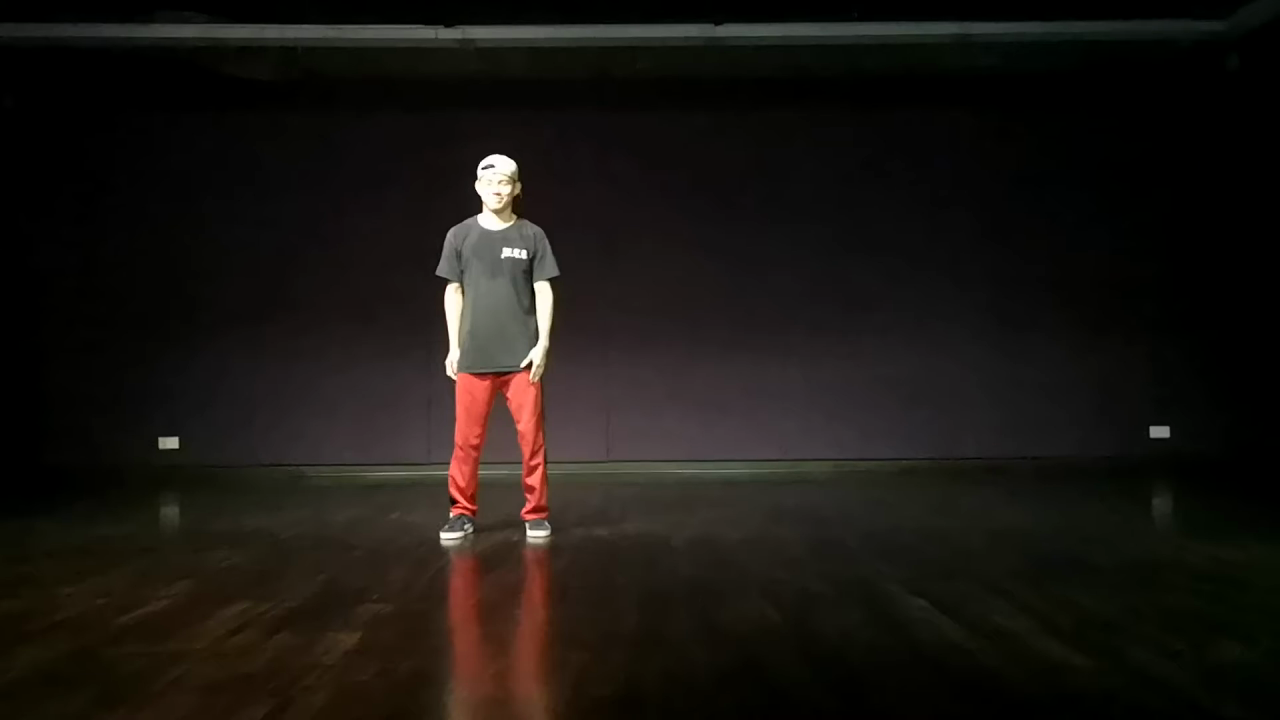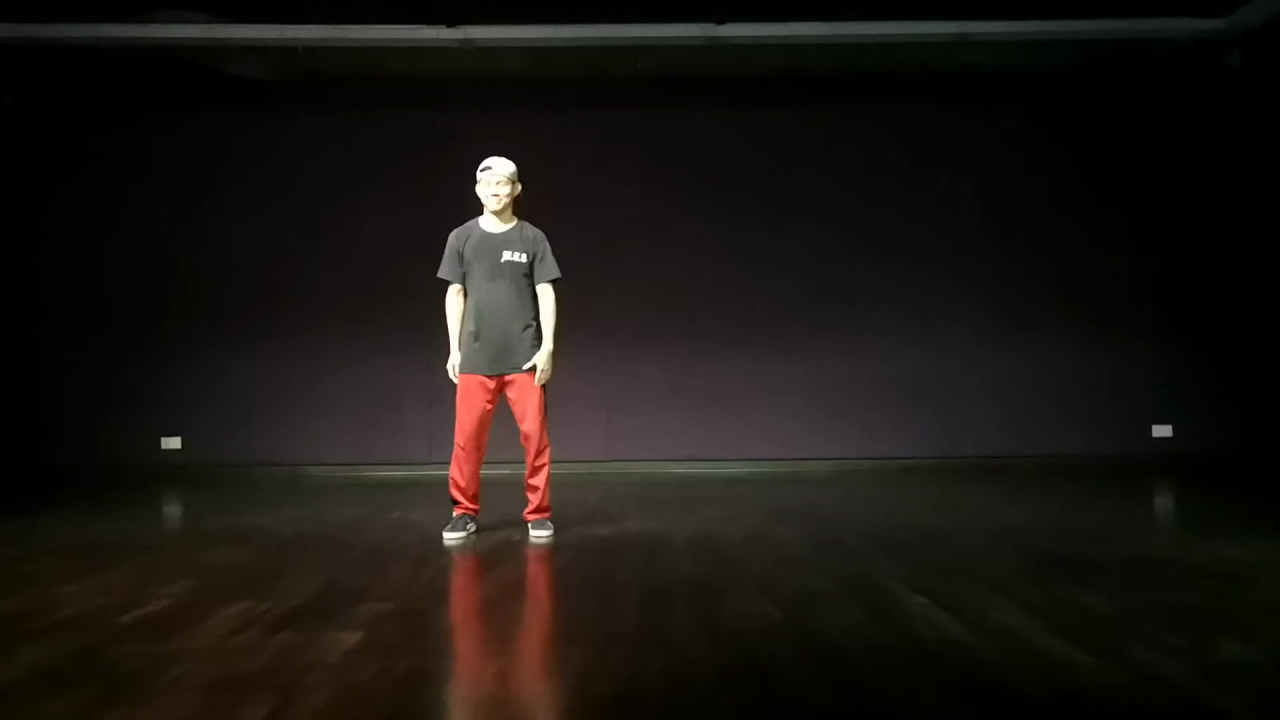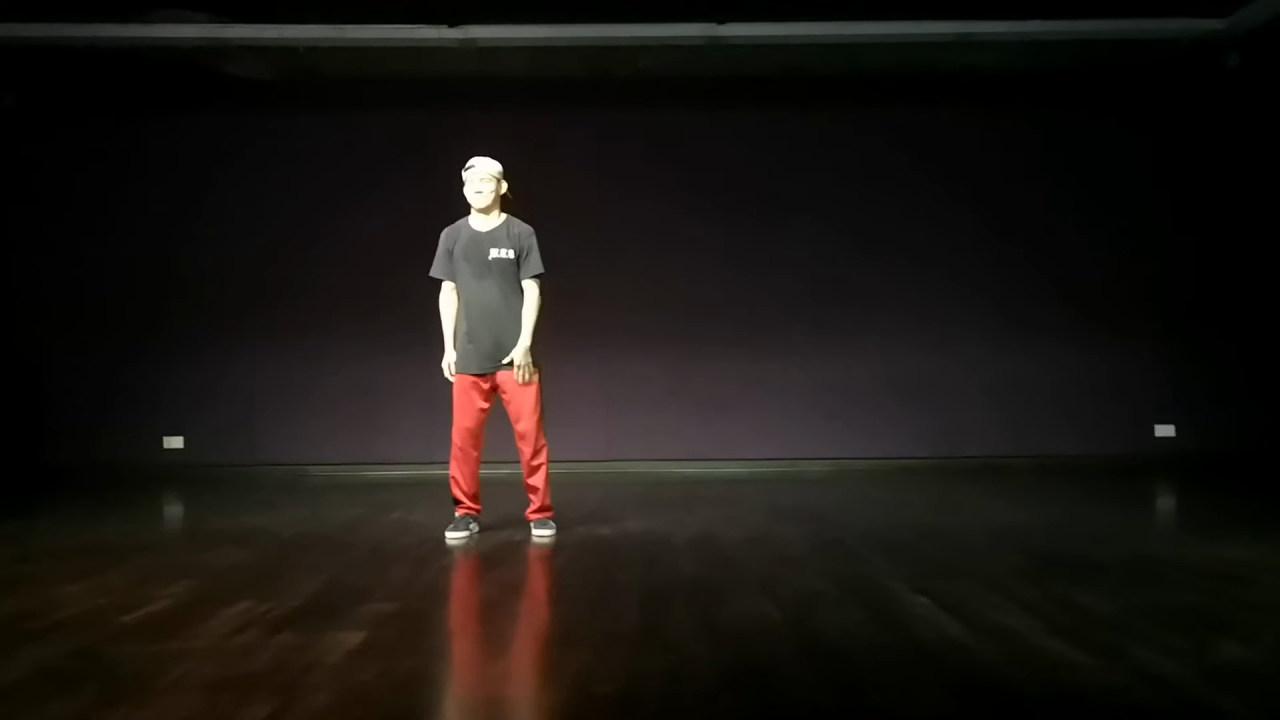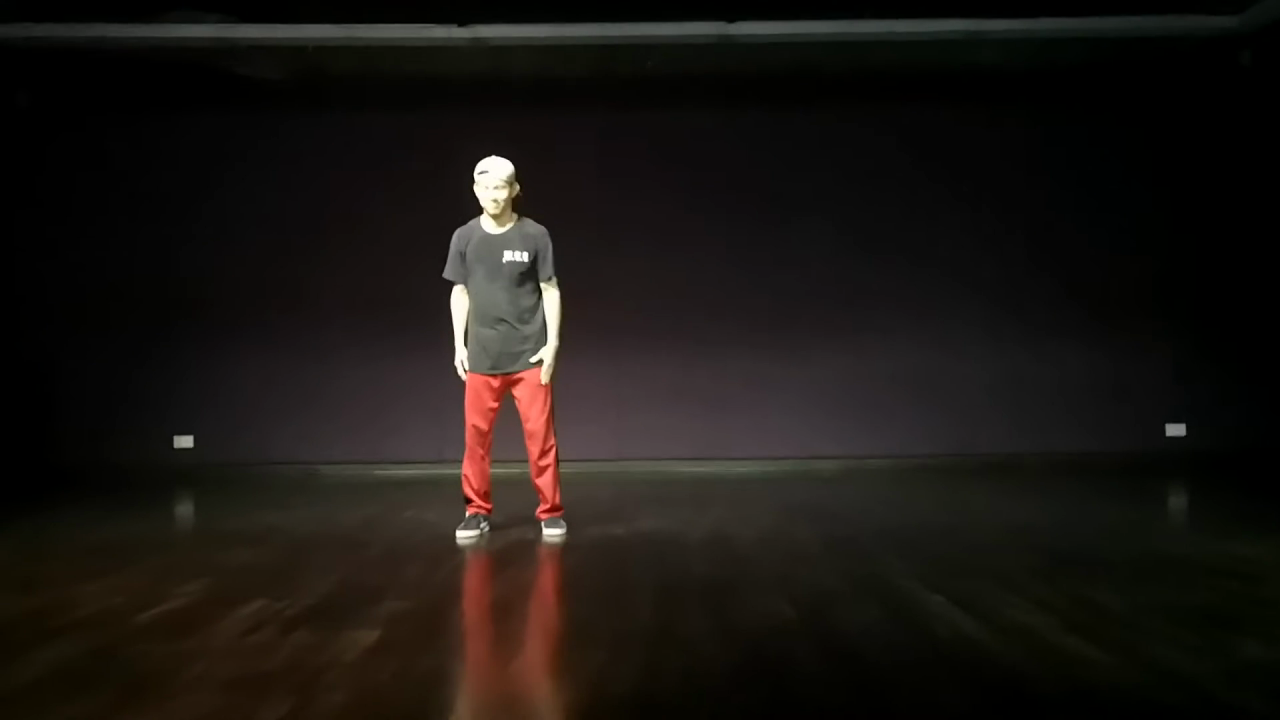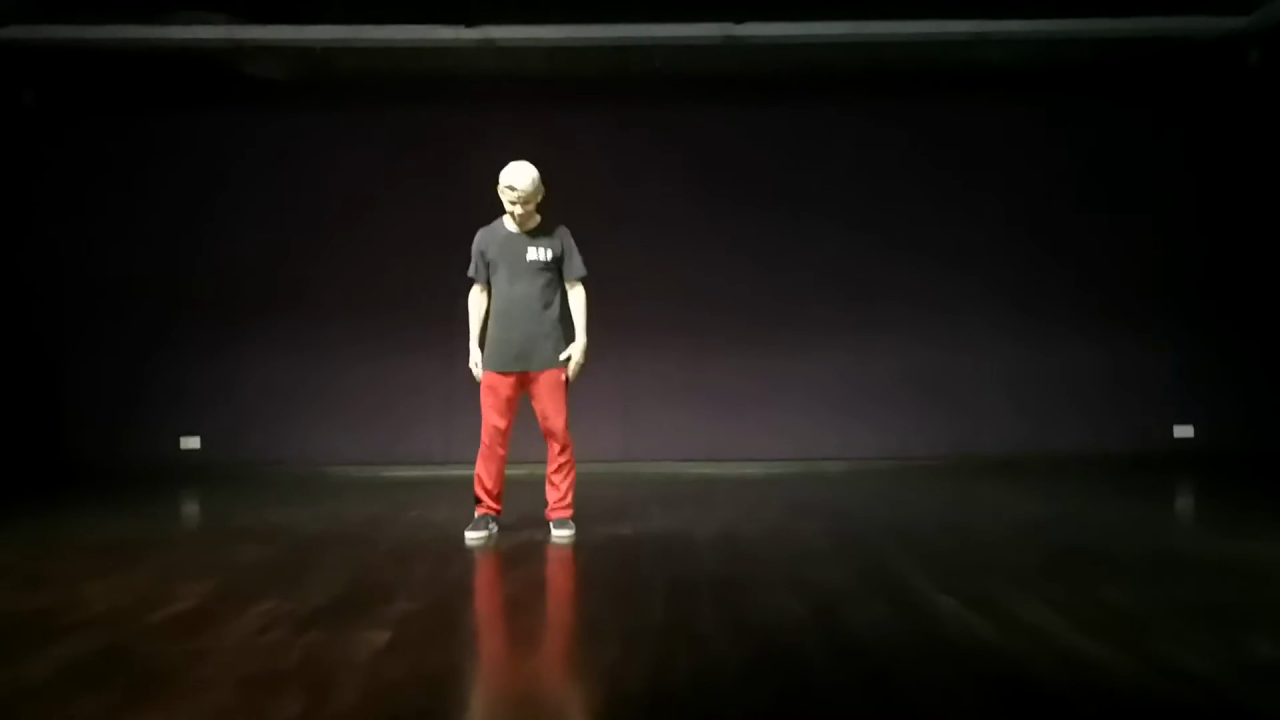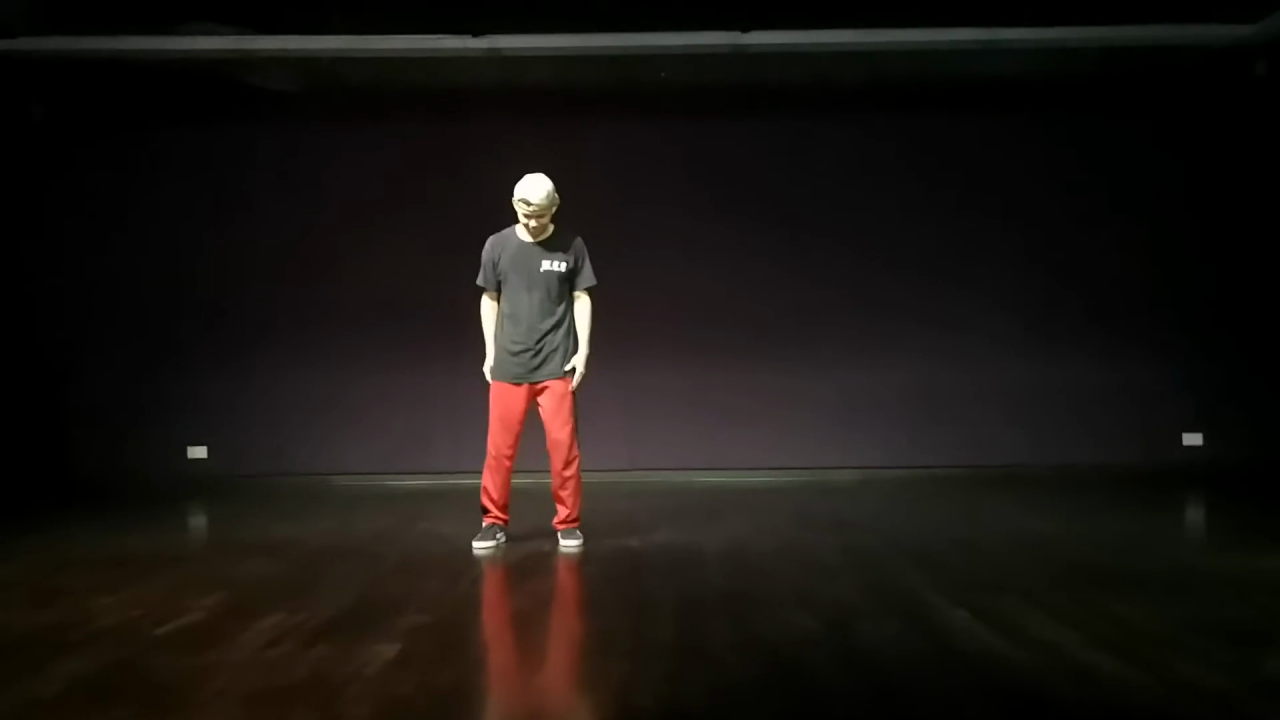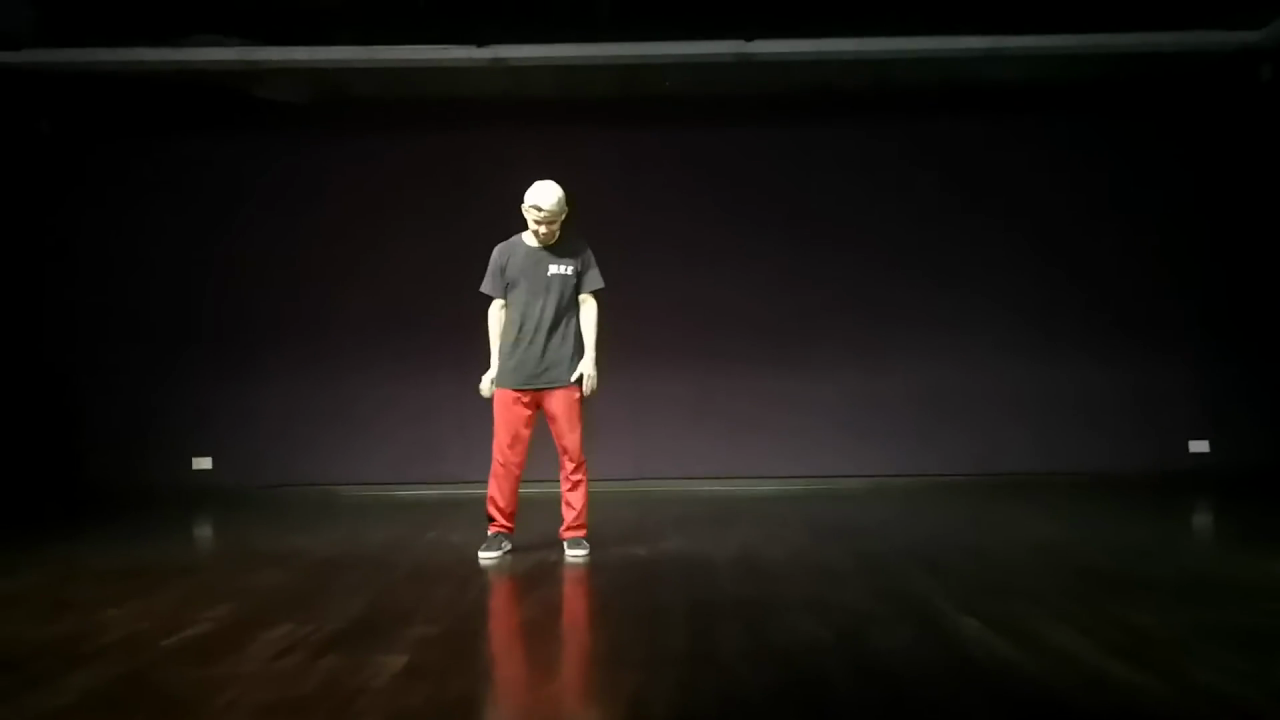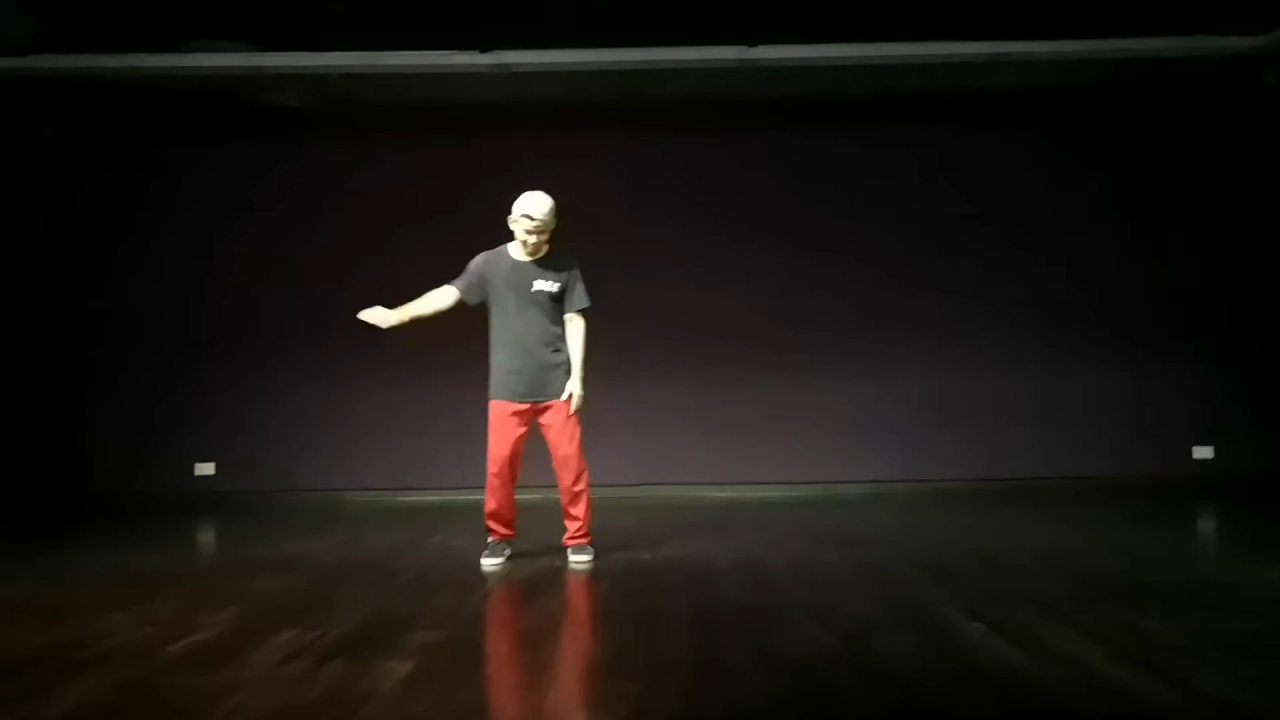
dt=0.3s
person 1, frame 1
left shoulder: (532, 235)
right shoulder: (460, 235)
left elbow: (543, 291)
right elbow: (453, 292)
left wrist: (543, 342)
right wrist: (454, 345)
left hip: (521, 355)
right hip: (474, 356)
left knee: (530, 436)
right knee: (466, 437)
left ankle: (535, 513)
right ankle: (462, 512)
person 1, frame 2
left shoulder: (532, 238)
right shoulder: (461, 238)
left elbow: (545, 294)
right elbow: (455, 294)
left wrist: (547, 346)
right wrist: (454, 348)
left hip: (524, 356)
right hip: (475, 357)
left knee: (534, 437)
right knee: (467, 438)
left ankle: (538, 513)
right ankle: (464, 512)
person 1, frame 3
left shoulder: (521, 233)
right shoulder: (452, 236)
left elbow: (531, 290)
right elbow: (448, 292)
left wrist: (525, 343)
right wrist: (449, 346)
left hip: (512, 353)
right hip: (470, 355)
left knee: (531, 435)
right knee: (464, 437)
left ankle: (540, 512)
right ankle: (466, 512)
person 1, frame 4
left shoulder: (534, 234)
right shoulder: (464, 237)
left elbow: (550, 290)
right elbow: (460, 293)
left wrist: (552, 342)
right wrist: (459, 344)
left hip: (529, 354)
right hip: (481, 356)
left knee: (539, 434)
right knee: (476, 435)
left ankle: (550, 511)
right ankle: (477, 511)
person 1, frame 5
left shoulder: (558, 236)
right shoulder: (487, 237)
left elbow: (574, 287)
right elbow: (478, 291)
left wrist: (581, 338)
right wrist: (473, 344)
left hip: (548, 355)
right hip: (498, 355)
left knee: (557, 434)
right knee: (493, 435)
left ankle: (561, 511)
right ankle: (487, 510)
person 1, frame 6
left shoulder: (571, 246)
right shoulder: (497, 246)
left elbow: (582, 299)
right elbow: (489, 299)
left wrist: (583, 350)
right wrist: (490, 350)
left hip: (557, 364)
right hip: (509, 364)
left knee: (562, 445)
right knee: (500, 446)
left ankle: (568, 522)
right ankle: (494, 521)
person 1, frame 7
left shoulder: (578, 252)
right shoulder: (505, 253)
left elbow: (587, 303)
right elbow: (498, 308)
left wrist: (589, 356)
right wrist: (494, 363)
left hip: (562, 372)
right hip: (514, 373)
left knee: (571, 453)
right knee: (506, 454)
left ankle: (574, 531)
right ankle: (499, 530)
person 1, frame 8
left shoulder: (565, 268)
right shoulder: (489, 264)
left elbow: (575, 321)
right elbow: (448, 293)
left wrist: (577, 374)
right wrist: (399, 314)
left hip: (557, 385)
right hip: (508, 386)
left knee: (570, 462)
right knee: (500, 465)
left ankle: (578, 538)
right ankle: (499, 537)
